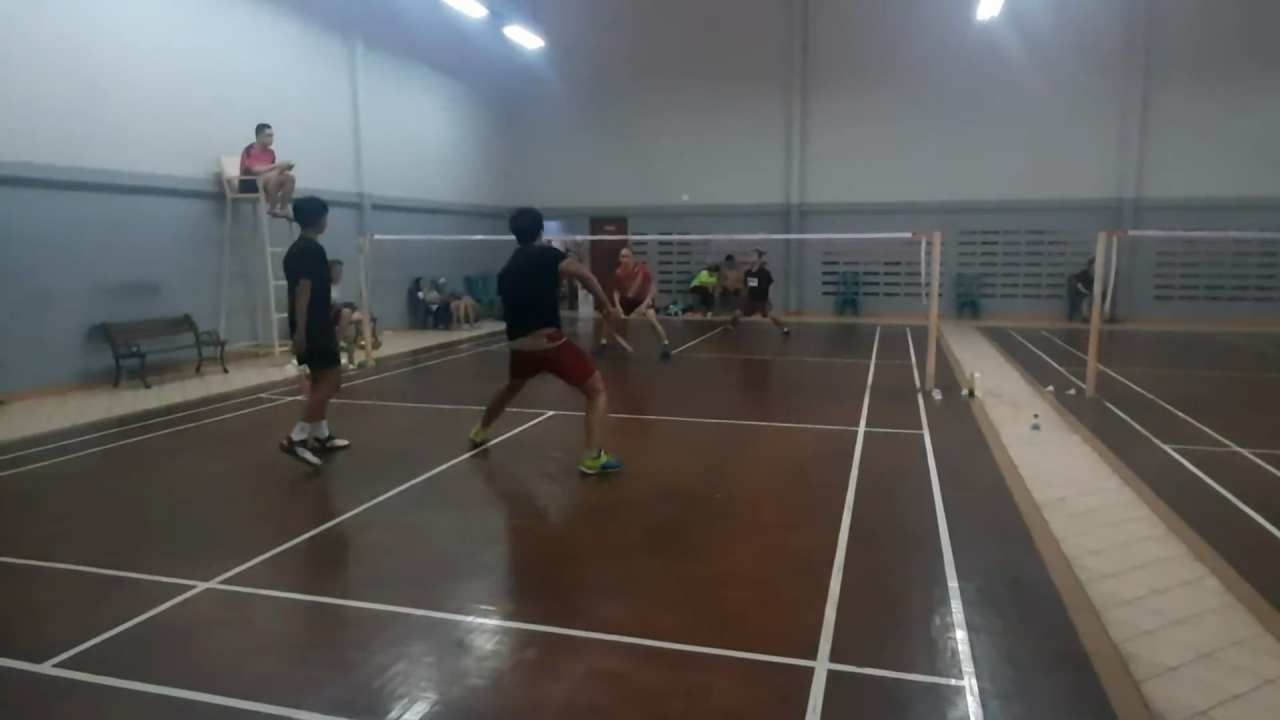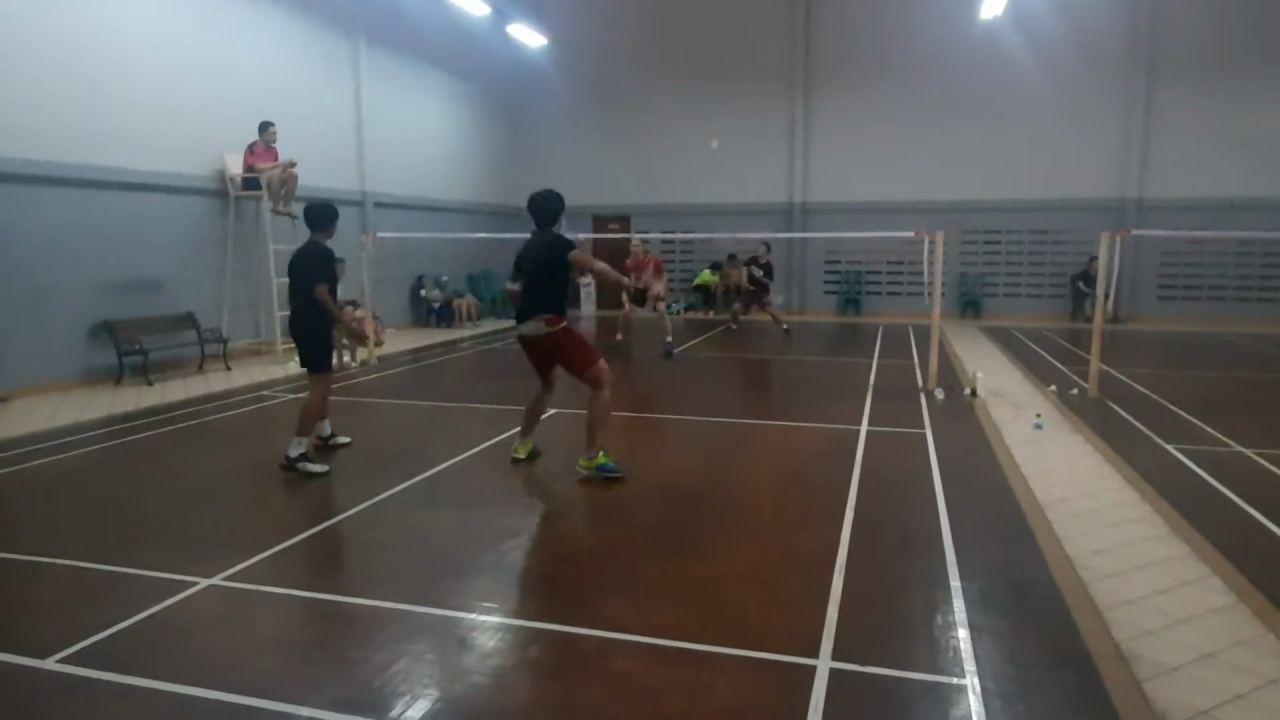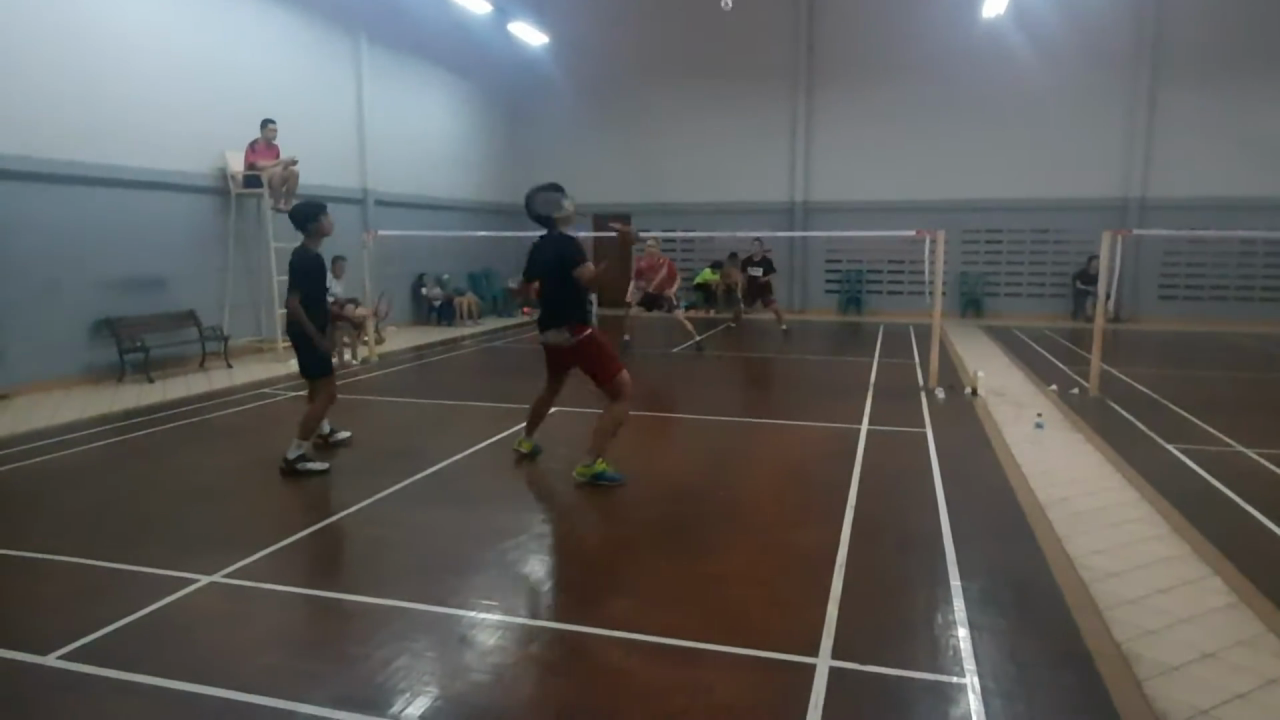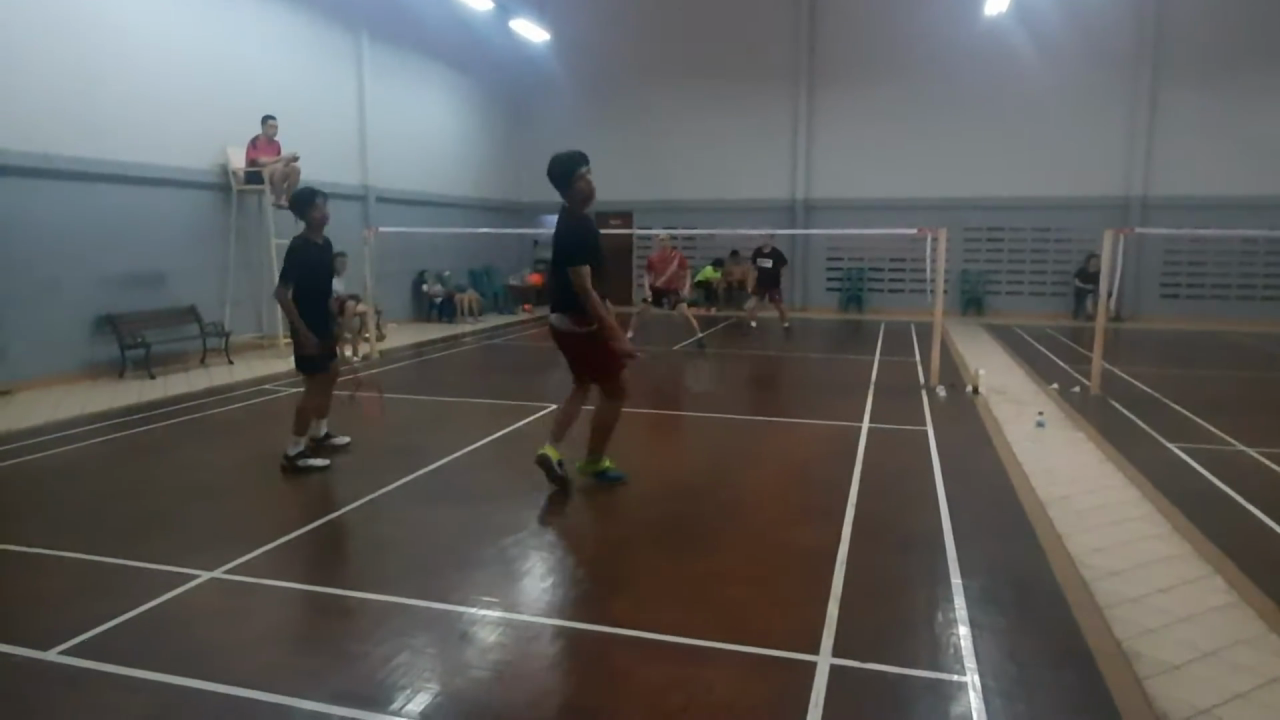
dt=0.3s
person 1, frame 1
left shoulder: (507, 270)
right shoulder: (546, 254)
left elbow: (504, 311)
right elbow: (583, 275)
right wrist: (607, 306)
left hip: (518, 342)
right hip: (548, 339)
left knee: (513, 385)
right knee: (596, 390)
left ankle: (480, 433)
right ankle: (593, 457)
person 1, frame 2
left shoulder: (526, 250)
right shoulder: (556, 242)
left elbow: (514, 290)
right elbow: (592, 266)
right wrist: (621, 278)
left hip: (526, 329)
right hip: (550, 325)
left knee: (547, 385)
right knee: (603, 382)
left ankle: (523, 445)
right ankle: (592, 458)
person 1, frame 3
left shoulder: (538, 248)
right shoulder: (566, 243)
left elbow: (527, 285)
right elbow: (590, 280)
left hip: (550, 333)
right hip: (574, 333)
left knee: (553, 386)
right knee: (622, 392)
left ankle: (526, 441)
right ankle: (590, 465)
person 1, frame 4
left shoulder: (573, 221)
right shoulder: (578, 228)
right elbow: (584, 291)
left wrist: (607, 311)
right wrist: (616, 335)
left hip: (564, 319)
right hip: (579, 321)
left knee: (583, 387)
right knee: (615, 391)
left ankle: (552, 449)
right ankle: (594, 463)
person 2, frame 1
left shoulder: (293, 251)
right shoulder: (313, 250)
right elbow: (303, 289)
right wrist: (301, 329)
left hip: (304, 325)
right hip: (316, 326)
left knee: (319, 381)
right knee: (330, 381)
left ankle: (321, 435)
right ankle: (297, 438)
person 2, frame 2
left shoulder: (298, 254)
right shoulder: (323, 253)
right elbow: (321, 293)
right wrist: (346, 325)
left hip: (300, 324)
right hip: (316, 326)
left knee: (321, 382)
right knee: (318, 388)
left ankle: (324, 433)
right ankle: (295, 454)
person 2, frame 3
left shoulder: (314, 256)
right shoulder: (303, 259)
right elbow: (292, 303)
right wrist: (319, 337)
left hip: (314, 333)
right hip: (309, 335)
left knee: (318, 388)
right knee: (327, 393)
left ankle: (324, 431)
right ankle: (294, 457)
person 2, frame 4
left shoulder: (325, 244)
right shoulder: (299, 248)
right elbow: (282, 293)
left wrist: (333, 324)
right wrist: (303, 332)
left hip: (322, 324)
right hip: (309, 327)
left knee: (330, 376)
right knee: (316, 386)
left ankle: (320, 434)
right ankle: (294, 453)
